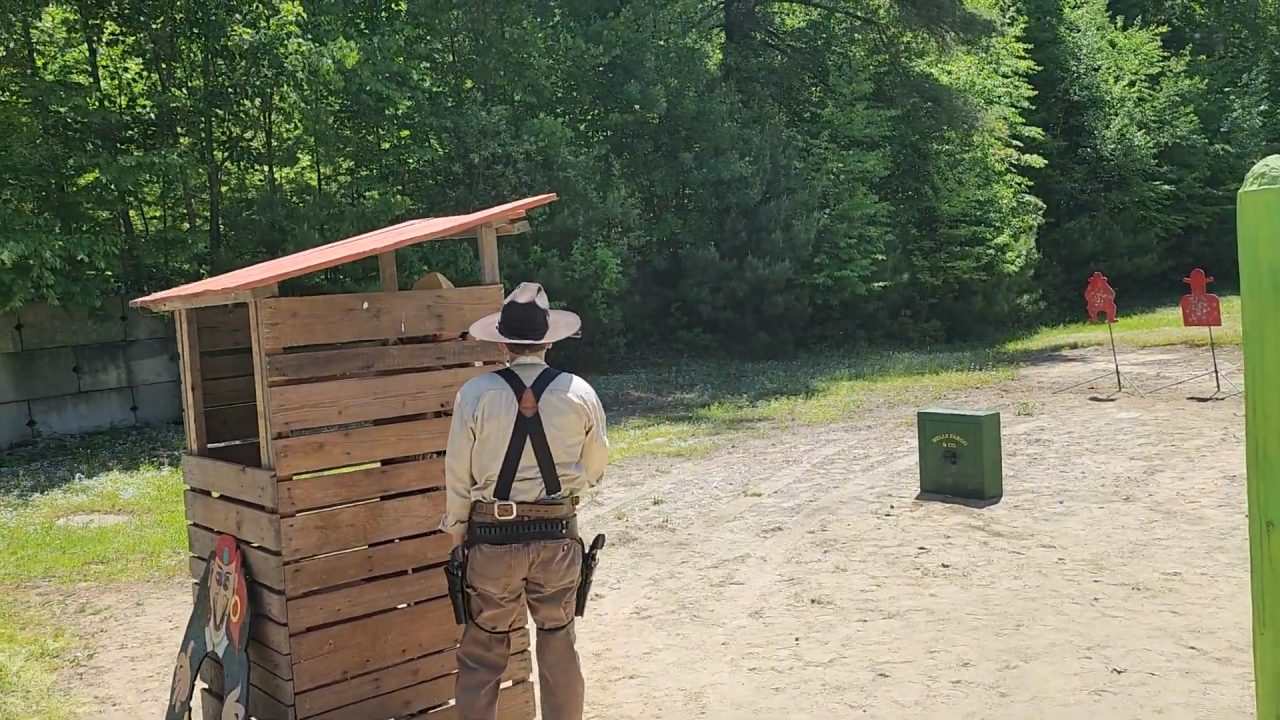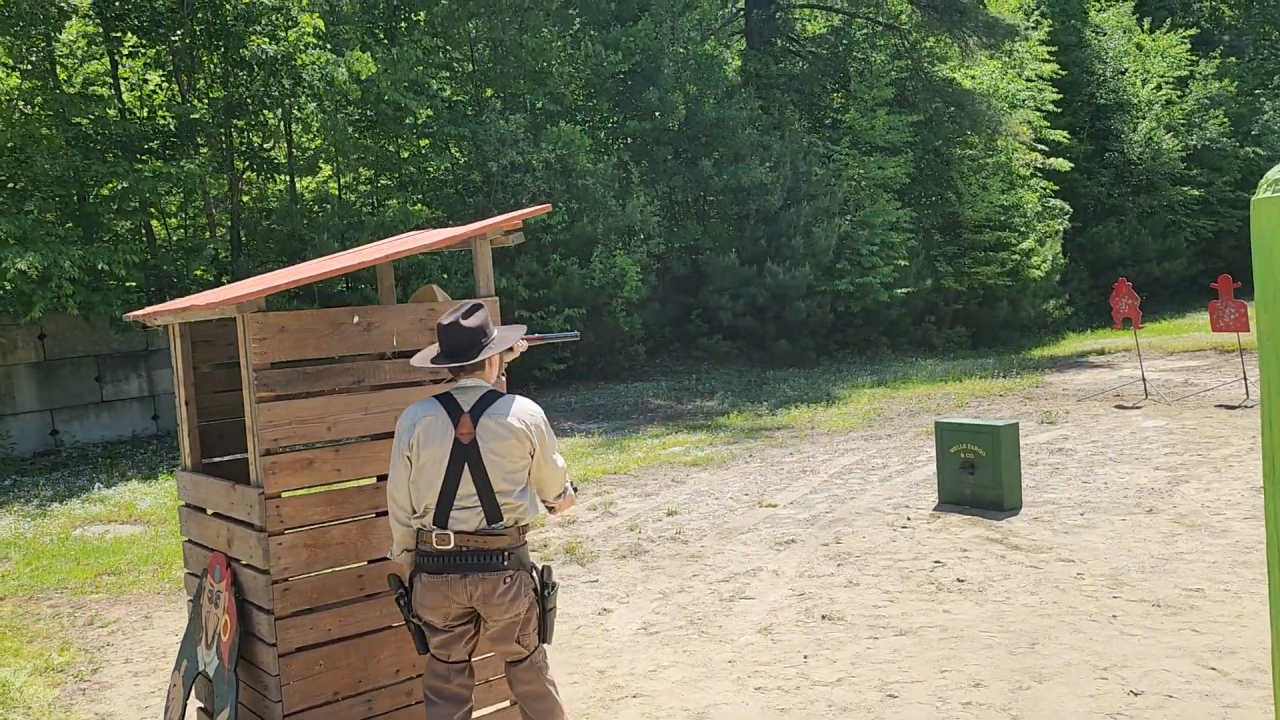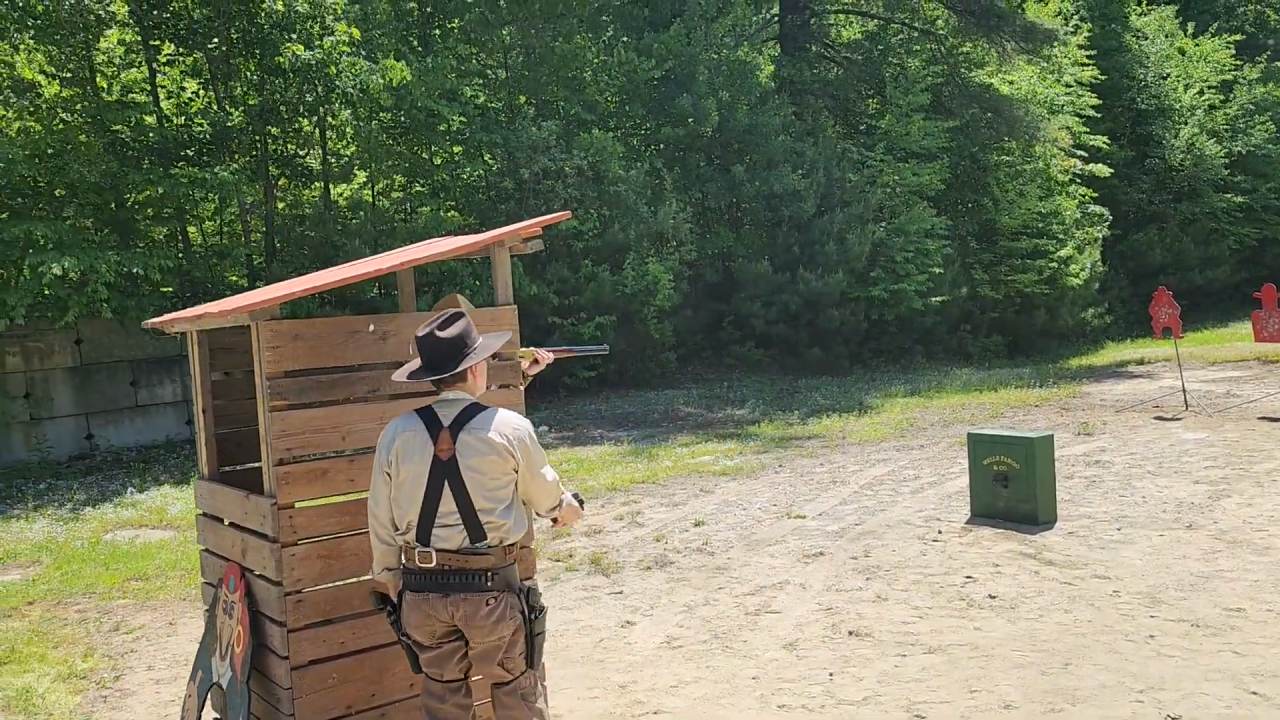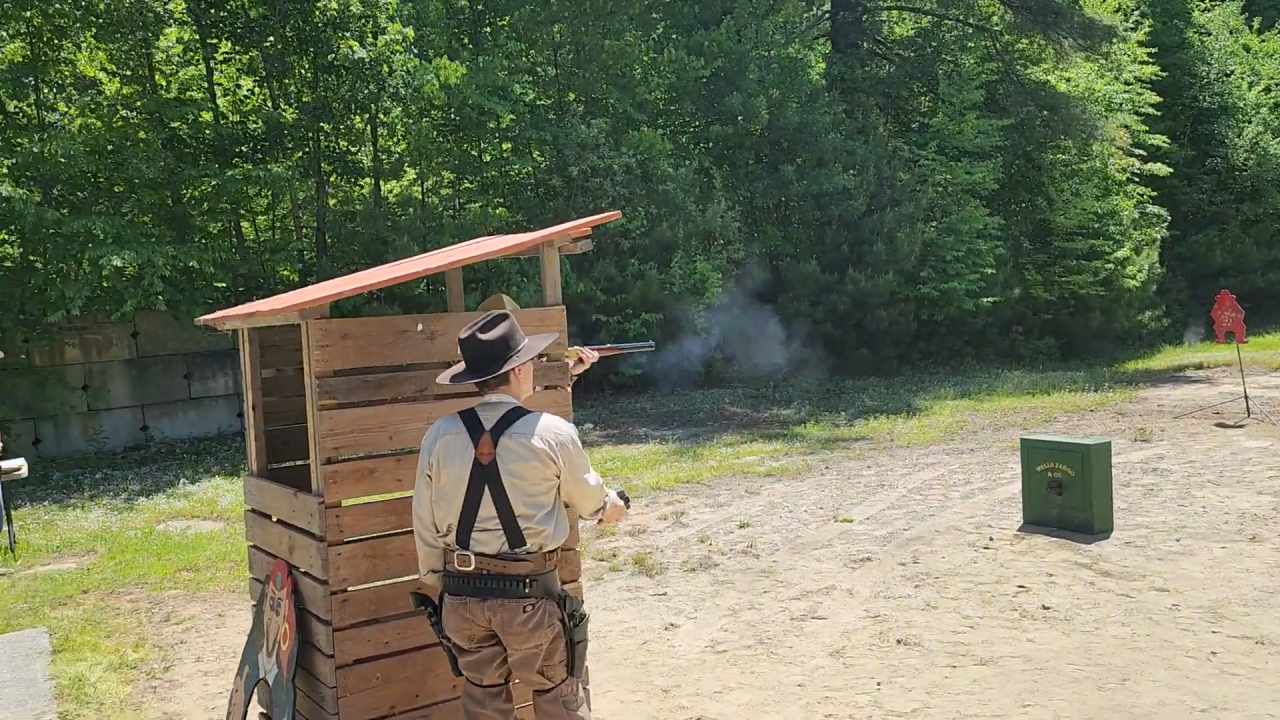
dt=0.4s
person 1, frame 1
left shoulder: (476, 393)
right shoulder: (578, 392)
left elbow: (458, 473)
right elbow: (596, 467)
left wrist: (457, 530)
left hip: (492, 539)
right hip: (556, 537)
left knee: (481, 655)
right knee: (558, 645)
person 1, frame 2
left shoulder: (416, 418)
right shoulder: (524, 414)
left elbow: (399, 501)
right elbow: (553, 484)
left wrist: (407, 558)
right wrist: (564, 498)
left hip: (437, 570)
right hip: (504, 568)
right knee: (530, 671)
person 1, frame 3
left shoulder: (397, 433)
right shoulder: (510, 428)
left elbow: (382, 520)
right elbow: (545, 496)
left wrist: (390, 581)
right wrist: (567, 508)
left hip: (424, 588)
right hip: (491, 587)
person 1, frame 4
left shoulder: (440, 435)
right shoulder: (553, 434)
left elbow: (426, 524)
right elbow: (591, 501)
left wrist: (436, 585)
right wrist: (613, 506)
left hip: (463, 593)
right hip: (529, 592)
